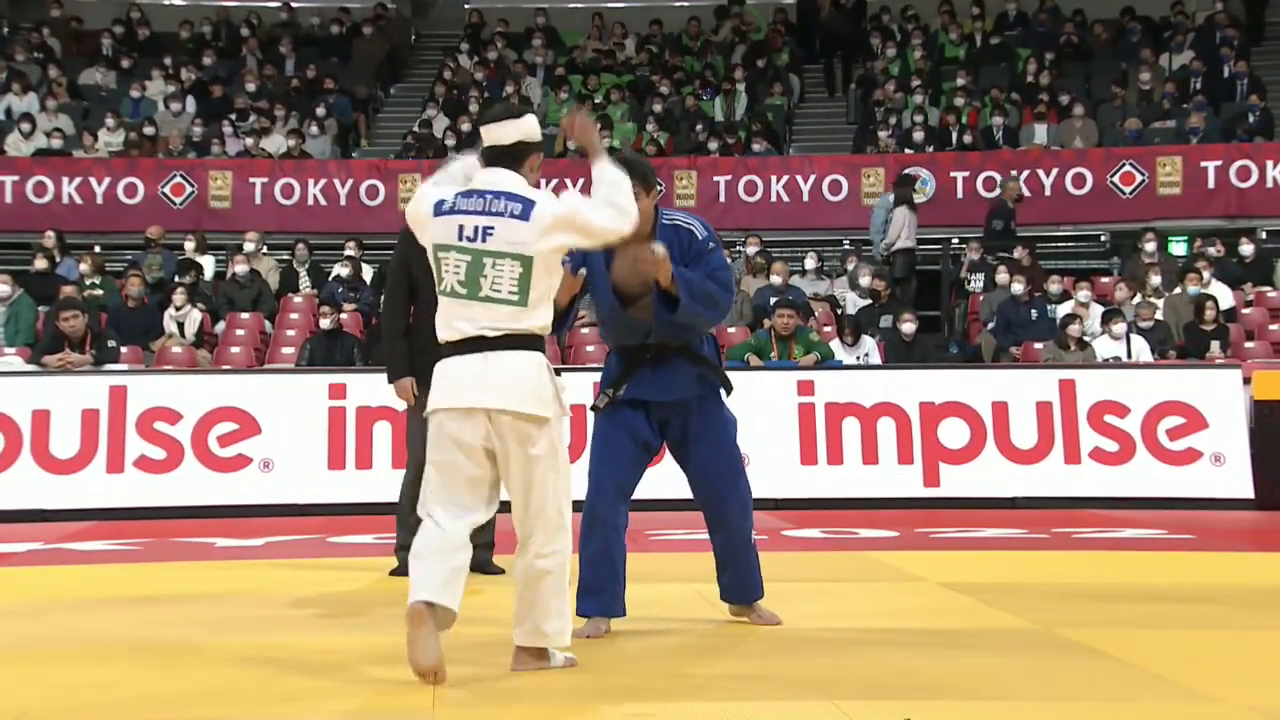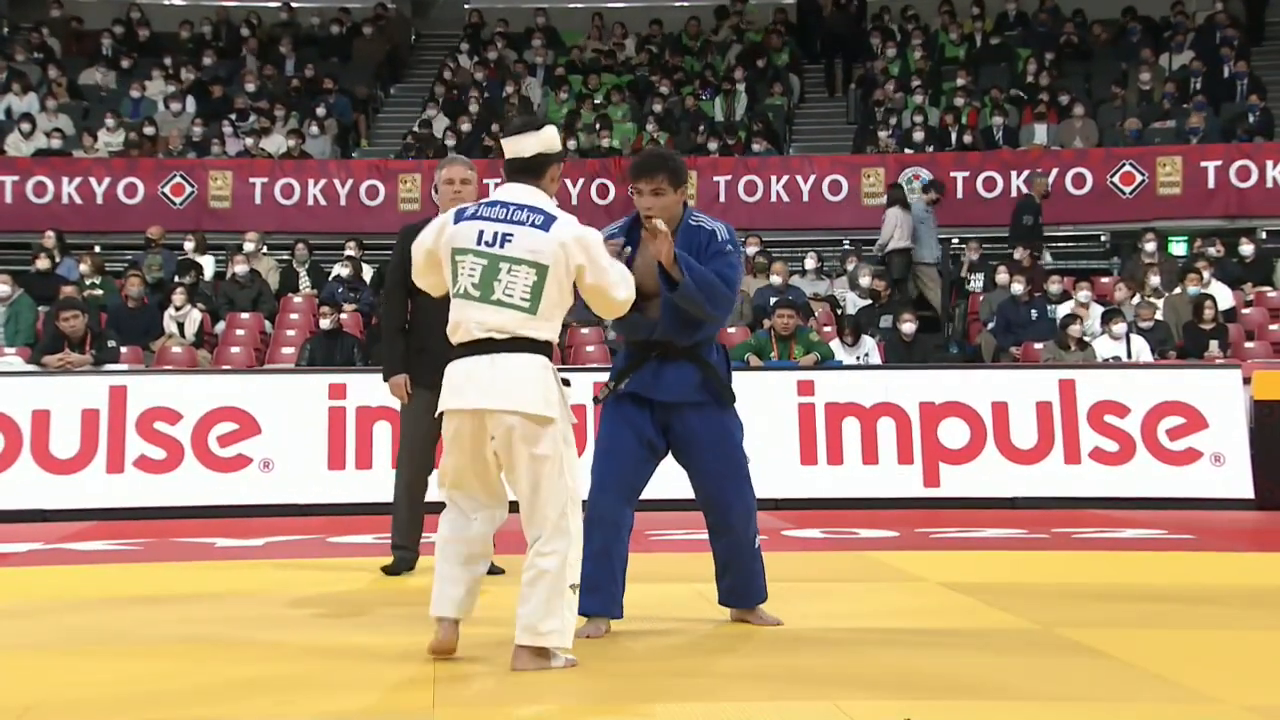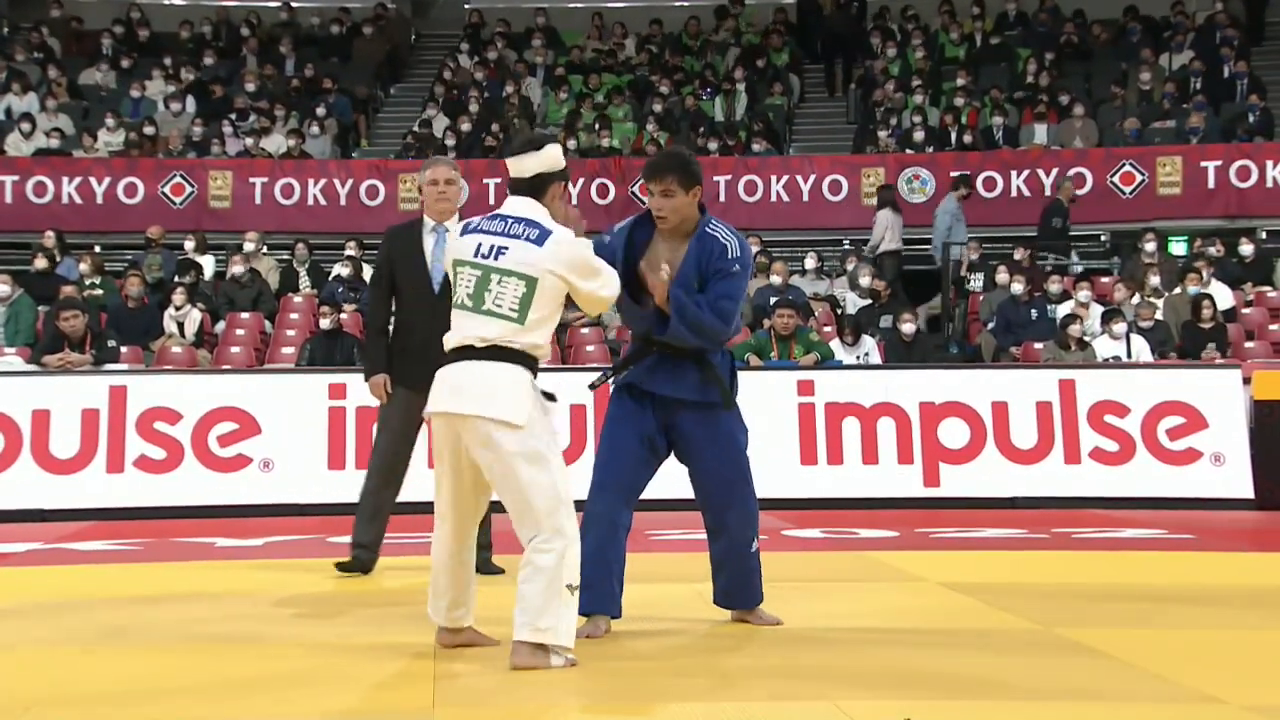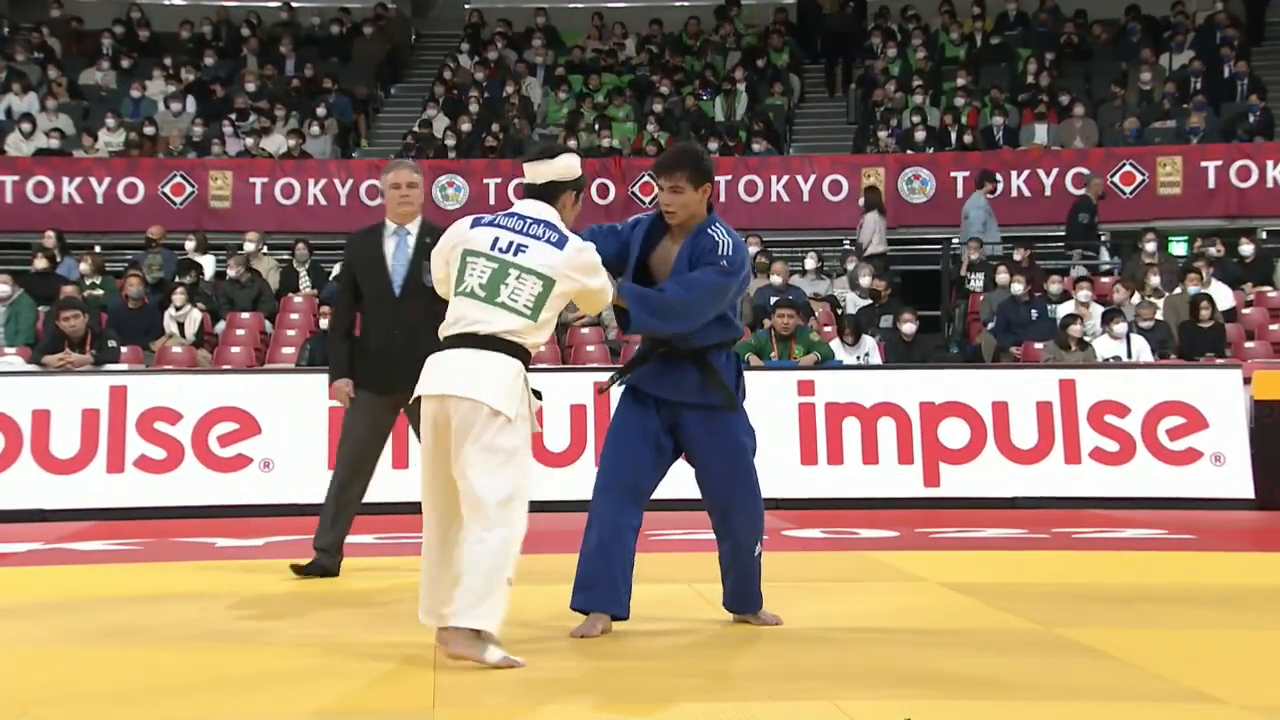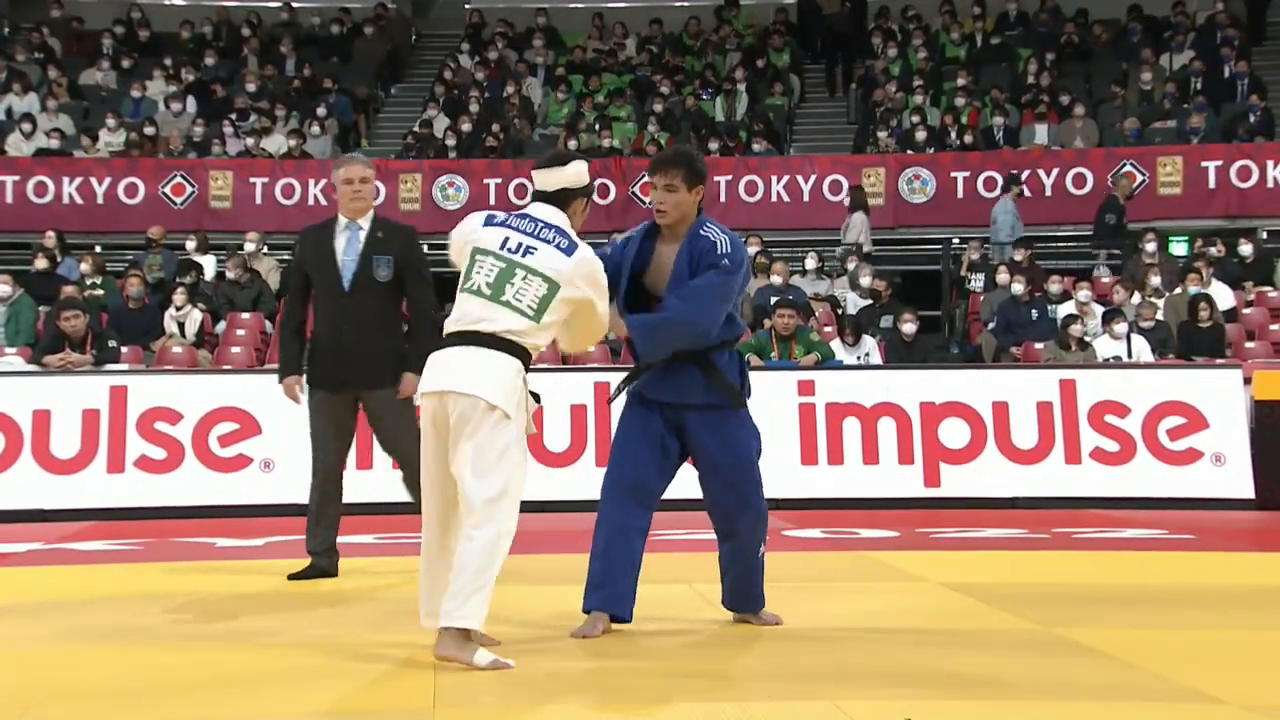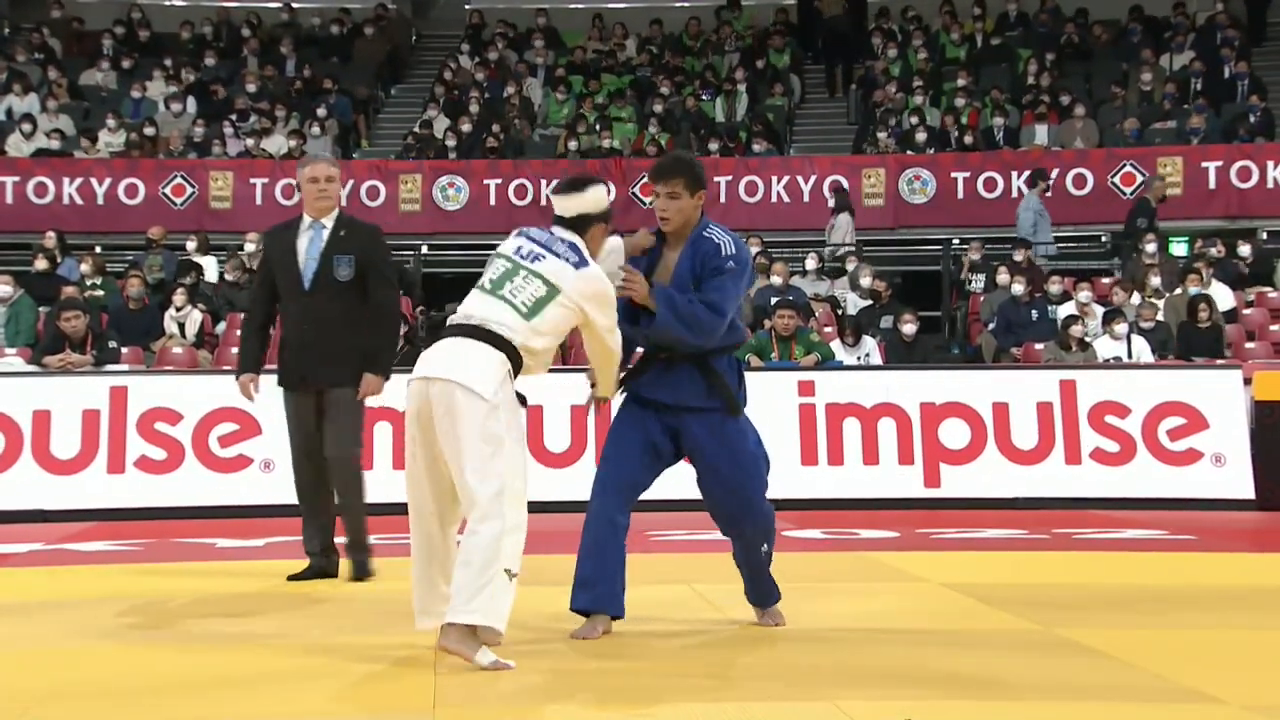
dt=0.2s
person 1, frame 1
left shoulder: (436, 210)
right shoulder: (550, 212)
right elbow: (617, 214)
left wrist: (471, 163)
right wrist: (596, 151)
left hip: (456, 377)
right hip: (521, 378)
left knee: (447, 513)
right knee: (543, 521)
left ankle: (428, 606)
right ankle: (535, 644)
person 1, frame 2
left shoulder: (454, 222)
right shoulder: (569, 231)
left elbow: (425, 276)
right elbow: (616, 300)
right wrist: (594, 252)
left hip: (464, 377)
right hip: (525, 381)
left knee: (467, 507)
right knee: (552, 518)
left ankle: (447, 620)
right ankle: (535, 642)
person 1, frame 3
left shoulder: (463, 234)
right shoulder: (564, 246)
right elbow: (600, 296)
left hip: (452, 385)
right hip: (504, 390)
left knee: (457, 513)
right knee: (549, 518)
left ankle: (453, 621)
right ankle: (535, 641)
person 1, frame 4
left shoulder: (470, 227)
right shoulder: (576, 251)
left elbow: (441, 278)
right elbow: (596, 298)
left hip: (442, 370)
right hip: (494, 379)
left knee: (444, 507)
right knee: (495, 511)
left ankle: (450, 619)
right ankle: (467, 632)
person 1, frame 5
left shoulder: (483, 222)
right shoulder: (583, 261)
right elbow: (585, 333)
right wrist: (560, 334)
left hip: (442, 369)
right hip: (491, 380)
left knee: (446, 507)
right knee: (490, 509)
left ankle: (448, 619)
right ankle: (458, 632)
person 1, frame 6
left shoulder: (527, 237)
right shoulder: (596, 282)
right elbow: (604, 358)
left wrist: (616, 249)
right wrist: (607, 392)
left hip: (434, 365)
right hip: (479, 377)
left knee: (437, 509)
right knee: (497, 509)
left ankle: (450, 620)
right ankle: (468, 627)
person 2, frame 1
left shoulder: (690, 234)
right shoulder: (591, 244)
left elbow: (718, 299)
right elbow: (556, 300)
left wrist: (671, 279)
left hip: (690, 374)
right hip: (628, 379)
left knee: (727, 491)
right knee: (605, 496)
left ankle: (744, 598)
right ankle: (599, 609)
person 2, frame 2
left shoulder: (712, 237)
right shoulder: (617, 236)
left elbow: (719, 302)
left wrist: (673, 260)
left hip: (696, 378)
right hip: (636, 378)
left knee: (731, 496)
right knee: (608, 496)
left ankle: (745, 600)
right ankle: (599, 609)
person 2, frame 3
left shoulder: (728, 249)
right shoulder: (632, 231)
left elbow: (716, 325)
left wrist: (668, 303)
left hip: (701, 381)
right hip: (642, 374)
left knee: (730, 497)
right knee: (608, 492)
left ankle: (743, 600)
right ankle: (599, 608)
person 2, frame 4
left shoulder: (726, 250)
right shoulder: (647, 228)
left elbow: (680, 308)
right elbow: (597, 246)
left wrist: (616, 293)
left hip: (708, 384)
right hip: (651, 377)
left knee: (737, 501)
right knee: (616, 492)
left ankle: (745, 603)
right ankle: (601, 608)
person 2, frame 5
left shoulder: (723, 249)
right shoulder: (639, 240)
left elbow: (695, 320)
left wrist: (630, 328)
left hip: (713, 384)
right hip: (654, 384)
left knee: (741, 501)
right knee: (624, 495)
left ankle: (747, 603)
right ankle: (604, 609)
person 2, frame 6
left shoulder: (726, 252)
right shoulder: (642, 249)
left elbow: (710, 323)
right elbow: (622, 315)
left wrist: (652, 296)
left hip: (711, 390)
right hip: (651, 385)
left knee: (746, 504)
right knee: (609, 495)
left ankle: (763, 598)
right ankle: (601, 609)
person 3, frame 1
right shoulder: (415, 239)
right elbow: (394, 309)
right wrist: (399, 370)
right hip: (428, 371)
right knee: (421, 464)
left ankle: (482, 552)
right ankle: (408, 553)
person 3, frame 2
right shoulder: (412, 238)
right elbow: (393, 308)
right wrist: (394, 366)
right hip: (424, 369)
right knee: (413, 461)
right ankle: (403, 549)
person 3, frame 3
right shoulder: (396, 240)
right elbow: (376, 308)
right wrist: (375, 366)
right hip: (406, 370)
right knee: (386, 460)
left ankle: (478, 552)
right ankle: (364, 551)
person 3, frame 4
right shoulder: (358, 243)
right elbow: (342, 312)
right wrist: (339, 372)
right hip: (372, 376)
right knee: (350, 465)
right ankle: (326, 555)
person 3, frame 5
left shoulder: (400, 238)
right shoulder: (311, 239)
left elbow: (424, 309)
right elbow: (294, 309)
left wrist: (415, 365)
right wrist: (290, 367)
left hip: (384, 370)
right hip: (328, 371)
left knee: (410, 457)
right knee: (325, 467)
right ankle: (324, 556)
person 3, frame 6
left shoulder: (365, 237)
right shoulder: (278, 238)
left elbow: (386, 308)
right elbow: (260, 307)
left wrist: (378, 366)
right wrist: (249, 364)
left hip: (345, 368)
right hip: (297, 370)
left knee: (341, 458)
right knee: (307, 466)
left ankle: (359, 548)
right ankle: (324, 555)
